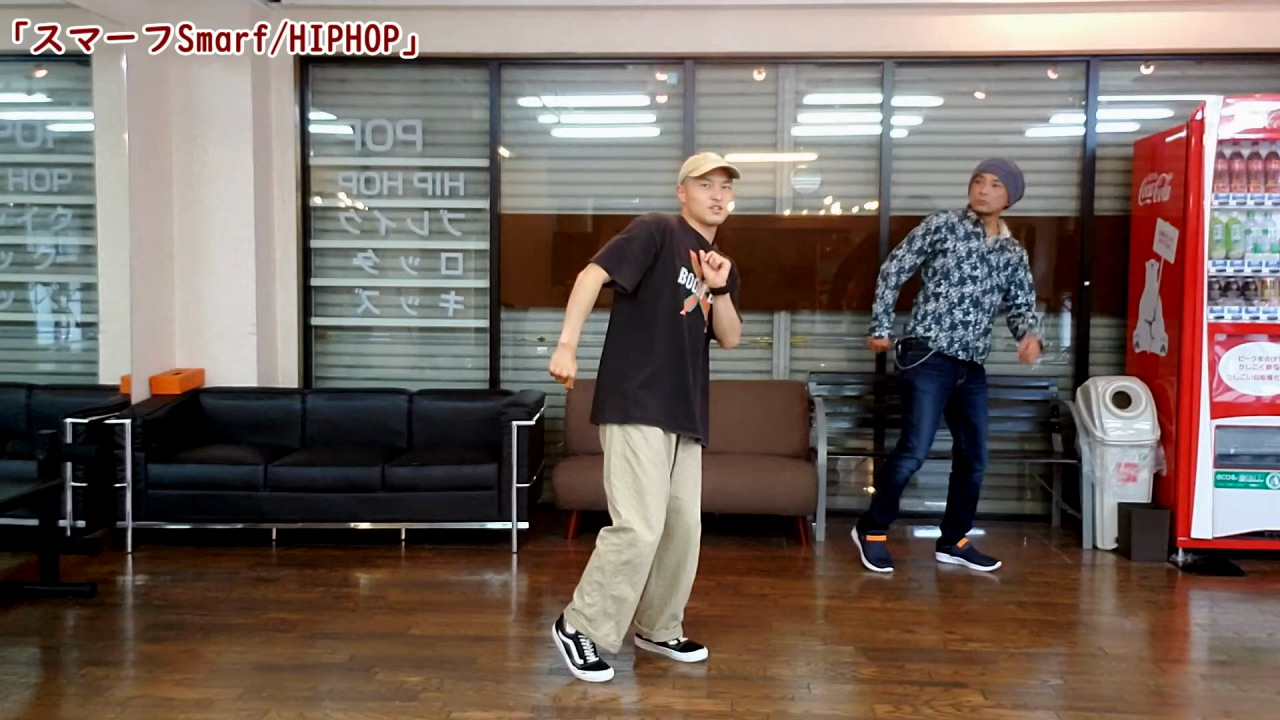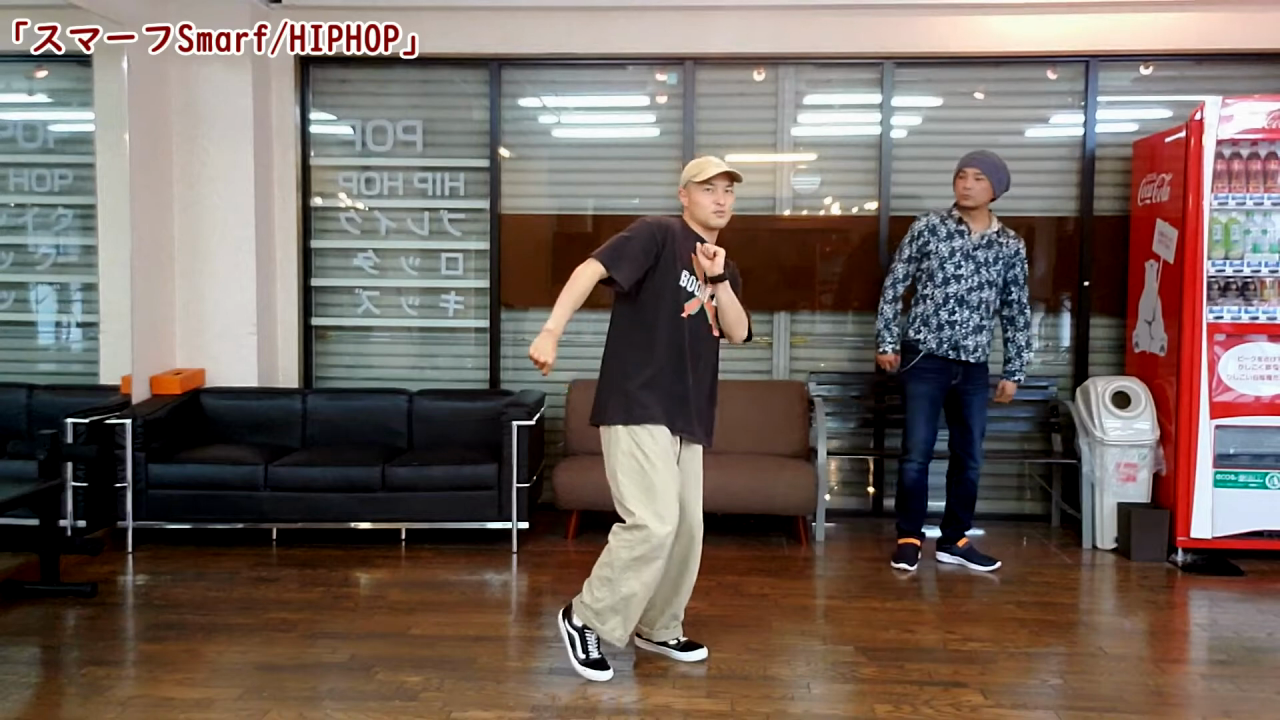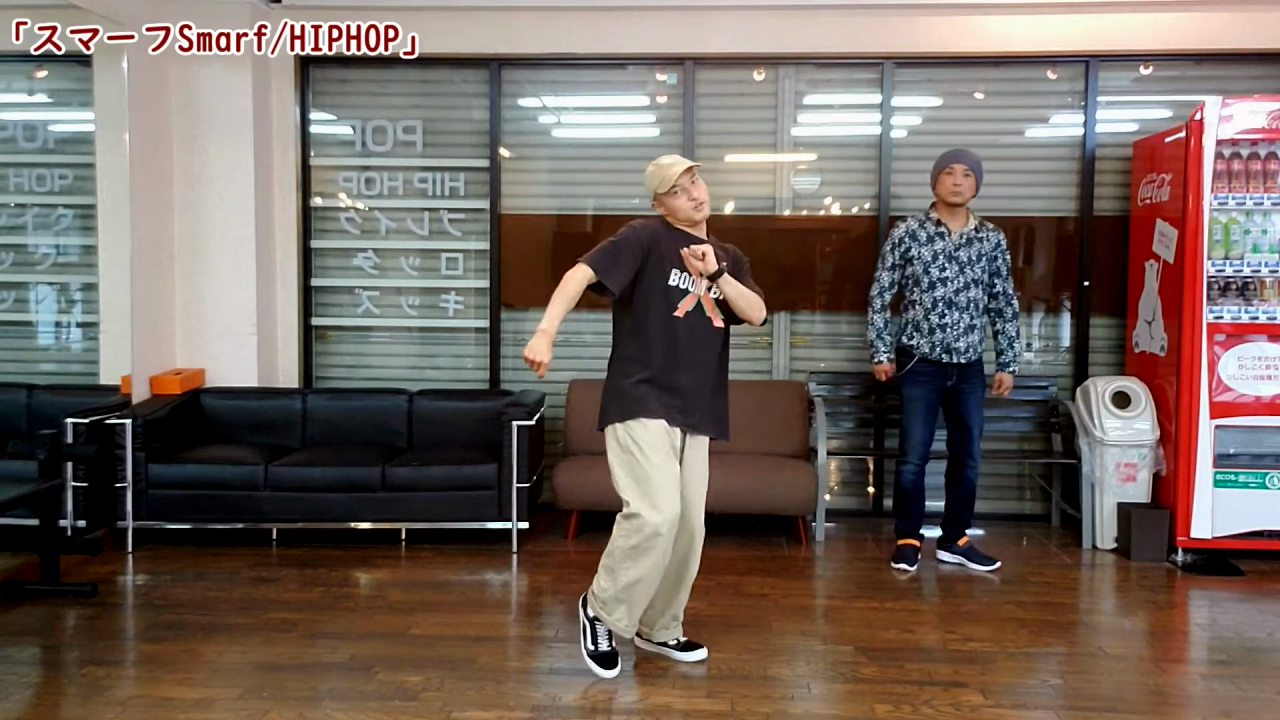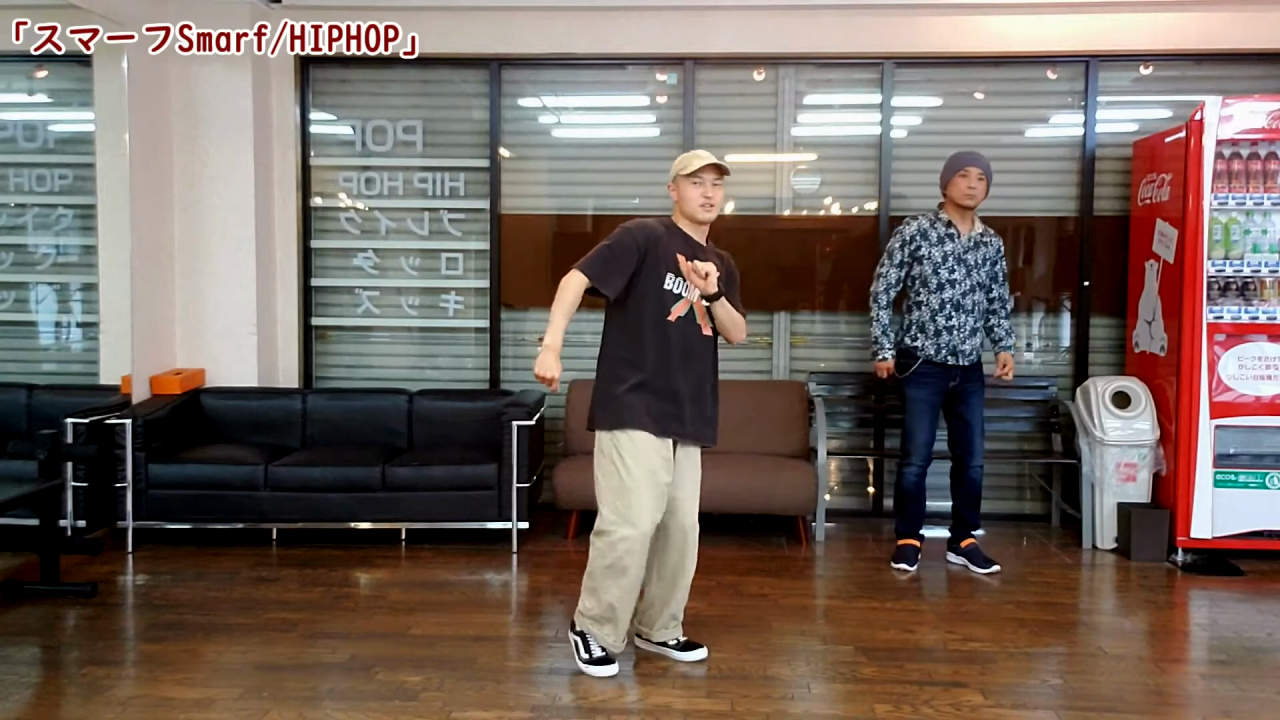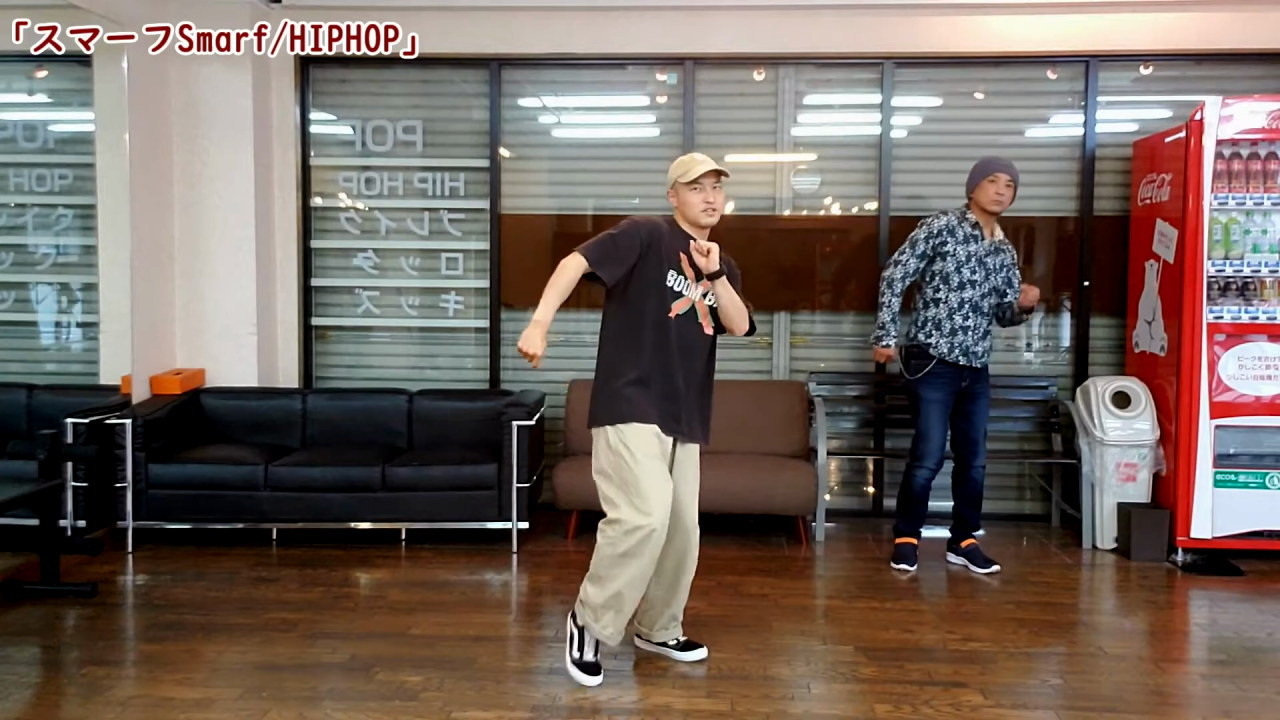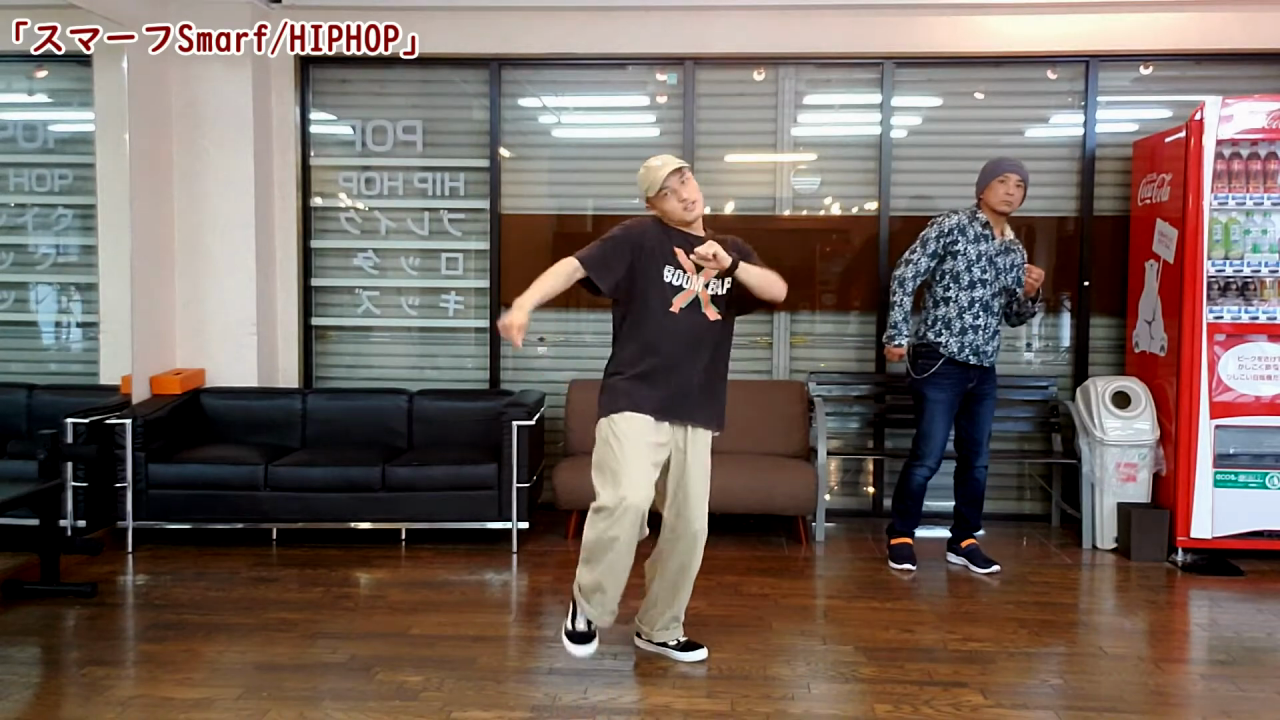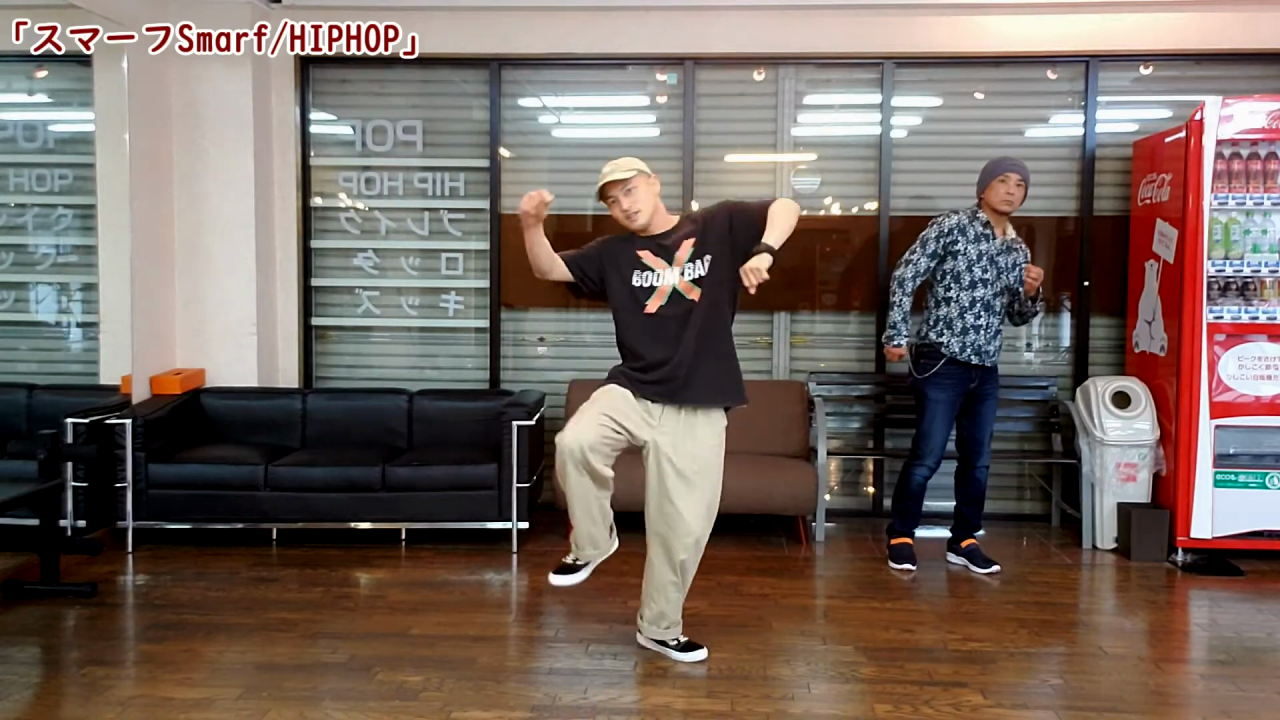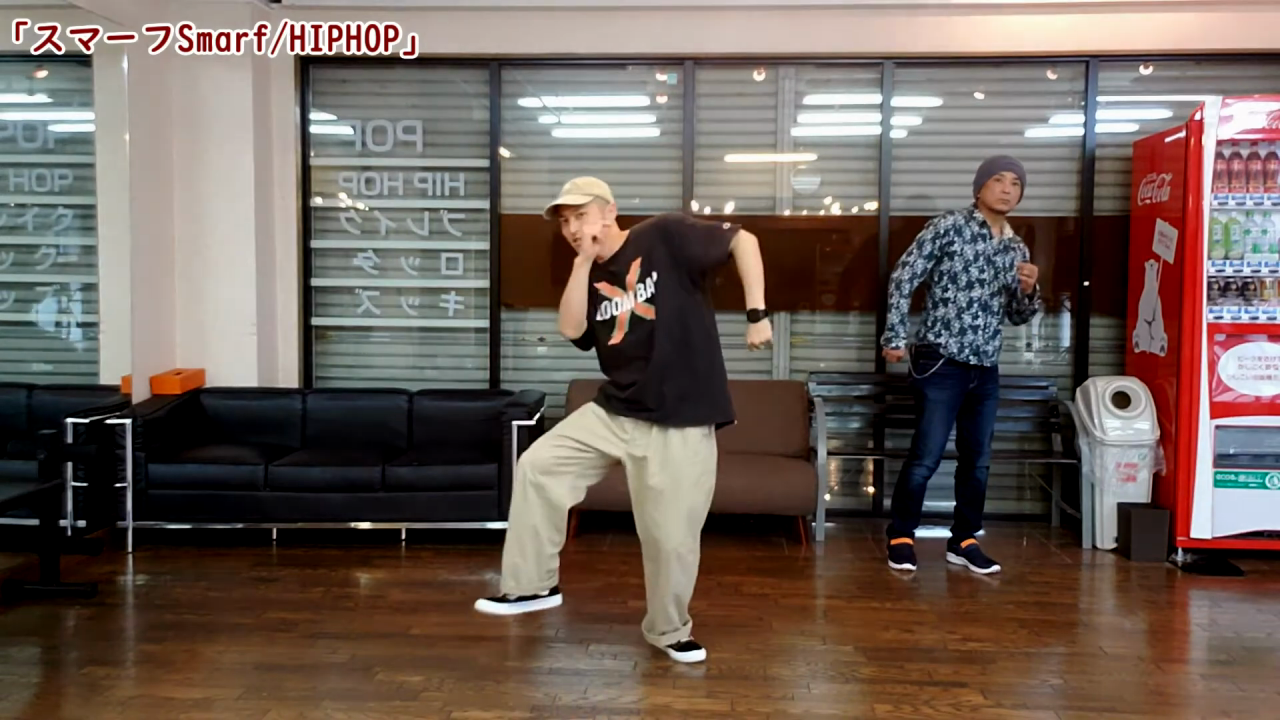
dt=0.3s
person 1, frame 1
left shoulder: (720, 263)
right shoulder: (655, 232)
left elbow: (730, 337)
right elbow: (593, 274)
left wrist: (720, 290)
right wrist: (566, 345)
left hip: (684, 412)
right hip: (636, 404)
left knee: (683, 527)
right knee: (639, 526)
left ankle: (658, 628)
right ankle: (579, 625)
person 1, frame 2
left shoulder: (726, 270)
right shoulder: (657, 234)
left elbow: (738, 332)
right elbow: (590, 269)
left wrist: (718, 278)
right wrist: (551, 331)
left hip: (686, 414)
right hip: (636, 406)
left knee: (686, 528)
right knee: (652, 524)
left ankle: (658, 628)
right ankle: (586, 618)
person 1, frame 3
left shoulder: (730, 258)
right shoulder: (644, 238)
left elbow: (757, 314)
right elbow: (581, 274)
left wrist: (714, 274)
right wrist: (545, 333)
left hip: (695, 413)
right hip: (640, 404)
left knee: (688, 526)
right knee: (654, 515)
left ankle: (659, 628)
right ankle: (602, 611)
person 1, frame 4
left shoulder: (722, 265)
right shoulder: (642, 238)
left elbow: (738, 334)
right elbow: (577, 278)
left wrist: (713, 295)
right wrist: (551, 346)
left hip: (686, 416)
right hip: (631, 409)
left knee: (680, 528)
right knee: (629, 526)
left ankle: (658, 628)
right ankle: (592, 628)
person 1, frame 5
left shoulder: (724, 264)
right shoulder: (646, 234)
left elbow: (740, 326)
right elbow: (576, 264)
left wrist: (715, 274)
right wrist: (538, 323)
left hip: (683, 415)
right hip: (630, 406)
left knee: (682, 528)
right knee: (643, 517)
left ankle: (658, 629)
right ankle: (589, 624)
person 1, frame 6
left shoulder: (732, 251)
right shoulder: (639, 237)
left elbow: (778, 291)
right elbow: (574, 266)
left wrist: (729, 264)
right wrist: (522, 306)
left hip: (695, 410)
right hip: (635, 397)
left knee: (689, 527)
right knee: (625, 501)
left ankle: (659, 629)
right ankle: (588, 605)
person 1, frame 7
left shoulder: (718, 225)
right shoulder: (613, 252)
left elbow: (785, 208)
right elbow: (548, 269)
left wrist: (763, 254)
right wrist: (532, 225)
left hip: (698, 403)
right hip: (632, 389)
left knee: (685, 523)
right knee: (575, 442)
left ankle: (660, 628)
right ankle: (592, 541)
person 1, frame 8
left shoulder: (665, 236)
right shoulder: (588, 284)
left elbow: (741, 239)
right elbow: (570, 329)
left wrist: (757, 313)
right wrist: (583, 260)
left hip: (683, 419)
right hip: (615, 412)
left knee: (670, 534)
right knee: (536, 467)
left ankle: (668, 629)
right ankle: (533, 583)
person 2, frame 1
left shoulder: (1015, 254)
right shoulder: (942, 225)
left elbow: (1024, 307)
right elbow: (893, 270)
left wrist: (1031, 337)
right wrist: (880, 325)
left hip: (971, 367)
right hip: (928, 357)
left knee: (973, 458)
right knee: (914, 449)
left ankle: (953, 540)
right ankle: (872, 530)
person 2, frame 2
left shoulder: (1011, 246)
right shoulder: (928, 228)
left elbow: (1017, 312)
right elbow: (894, 285)
left wrist: (1014, 372)
right wrist: (886, 342)
left hip: (973, 366)
right hip: (925, 359)
left knee: (969, 458)
right knee: (917, 452)
left ankle: (953, 540)
right ankle: (908, 537)
person 2, frame 3
left shoulder: (992, 240)
right shoulder: (907, 232)
left elbow: (1004, 305)
right elbow: (880, 294)
left wrist: (1007, 362)
right wrist: (881, 352)
left hip: (969, 366)
right hip: (919, 363)
left knee: (967, 456)
right knee: (913, 456)
left ankle: (954, 538)
right ankle: (907, 538)
person 2, frame 4
left shoulder: (992, 244)
right shoulder: (915, 231)
left elbow: (998, 305)
right elbow: (882, 290)
left wrist: (1004, 348)
right wrist: (884, 348)
left hip: (969, 368)
right hip: (922, 364)
left knee: (971, 459)
right knee: (916, 457)
left ankle: (963, 540)
right ankle: (908, 538)
person 2, frame 5
left shoulder: (1005, 252)
right shoulder: (940, 227)
left elbow: (1003, 315)
right elbow: (894, 278)
left wrist: (1023, 305)
right wrist: (885, 336)
left hip: (976, 369)
right hip: (932, 363)
left knee: (973, 460)
right knee: (927, 457)
left ankle: (963, 540)
right ankle: (905, 535)
person 2, frame 6
left shoulder: (1015, 251)
right shoulder: (951, 226)
left elbow: (1014, 316)
right elbow: (905, 276)
left wrist: (1030, 294)
right wrist: (897, 335)
left hip: (983, 369)
right hip: (939, 363)
left knee: (976, 460)
right knee: (927, 456)
left ankle: (963, 540)
right ankle: (900, 535)
person 2, frame 7
left shoulder: (1018, 251)
right shoulder: (952, 226)
left elbow: (1017, 316)
right elbow: (906, 275)
left wrist: (1032, 294)
right wrist: (896, 335)
left hip: (985, 369)
right hip: (941, 362)
left knee: (977, 460)
right knee: (926, 456)
left ankle: (963, 540)
right ankle: (900, 536)
person 2, frame 8
left shoulder: (1017, 249)
right shoulder: (948, 227)
left elbow: (1018, 316)
right elbow: (903, 277)
left wrist: (1029, 291)
right wrist: (895, 336)
left hip: (985, 369)
right hip: (940, 363)
left knee: (977, 460)
right knee: (926, 456)
left ankle: (964, 540)
right ankle: (900, 536)
